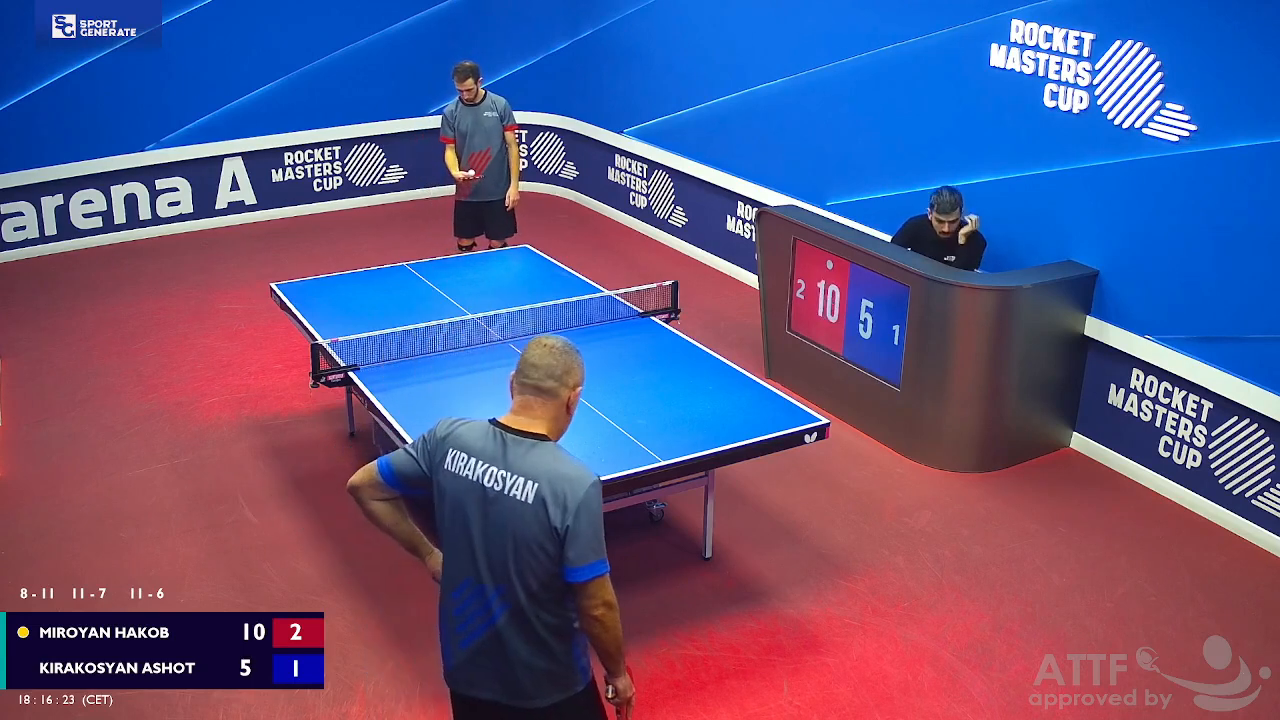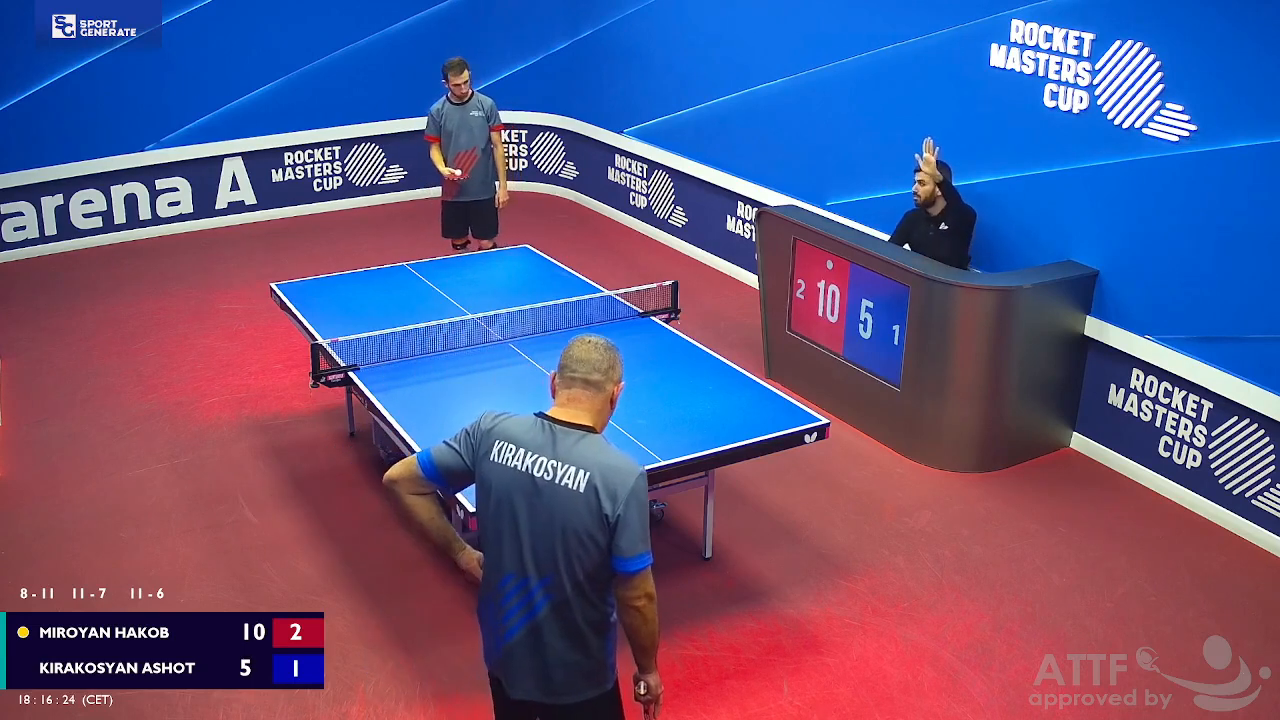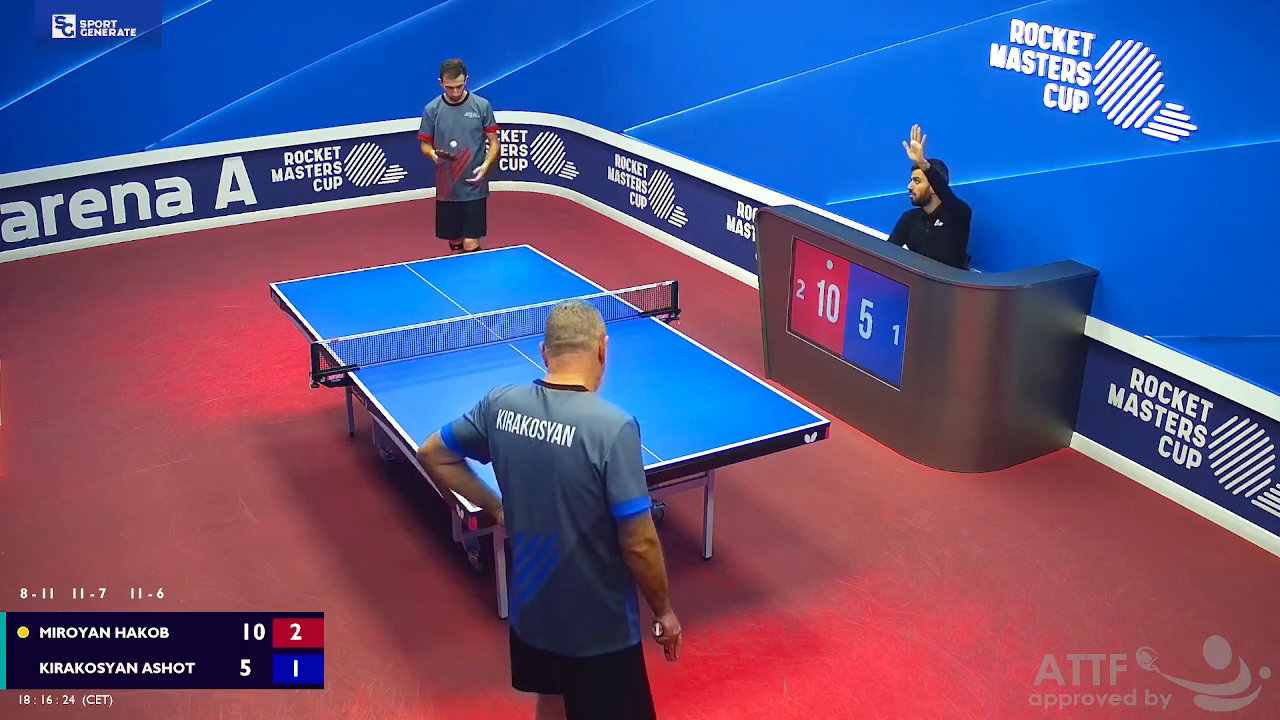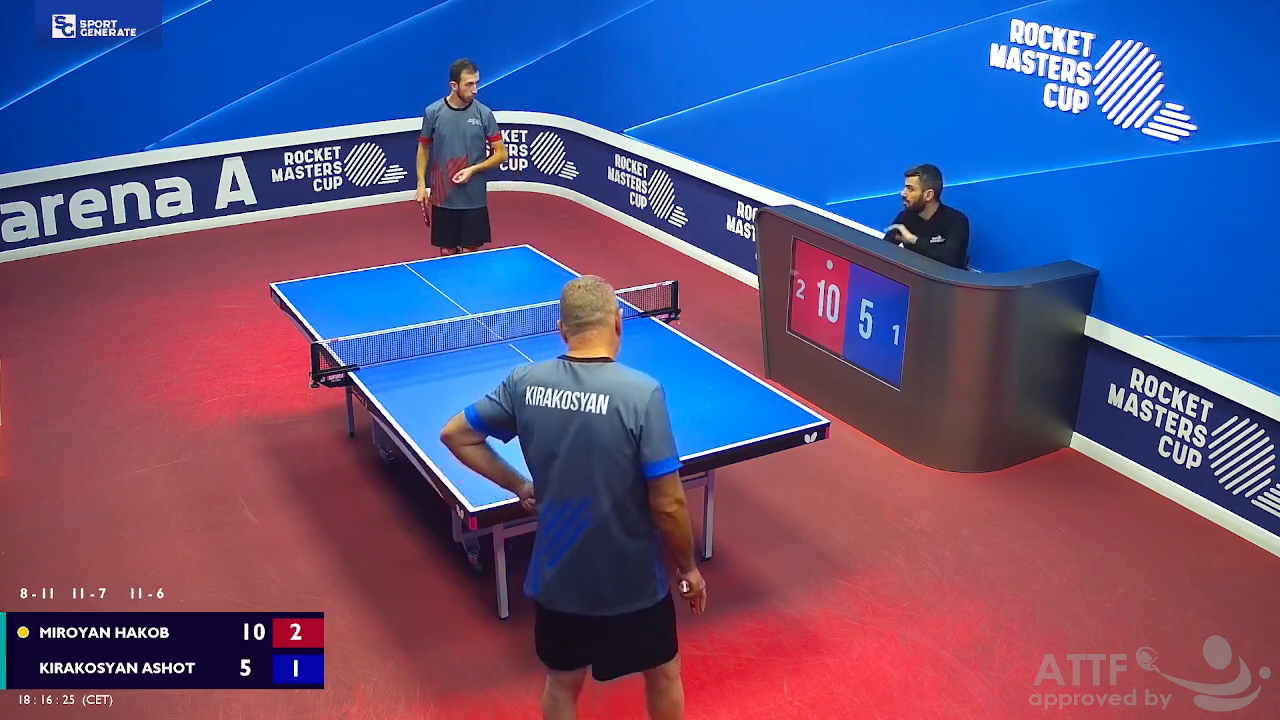
dt=0.5s
person 1, frame 1
left shoulder: (449, 438)
right shoulder: (575, 484)
left elbow: (363, 486)
right elbow: (596, 607)
left wrist: (427, 554)
right wrist: (618, 672)
left hip: (465, 663)
right hip: (548, 682)
person 1, frame 2
left shoulder: (491, 431)
right shoulder: (621, 477)
left elbow: (401, 480)
right elbow: (636, 597)
left wrist: (459, 551)
right wrist: (647, 668)
left hip: (503, 645)
right hip: (577, 668)
person 1, frame 3
left shoulder: (500, 403)
right shoulder: (613, 427)
left elbow: (432, 454)
right elbow: (639, 543)
right wrist: (663, 610)
left hip: (529, 607)
right hip: (599, 623)
person 1, frame 4
left shoulder: (525, 382)
right shoulder: (642, 394)
left elbow: (455, 435)
right elbow: (668, 503)
right wrist: (688, 567)
left hip: (556, 576)
right hip: (632, 581)
left knee: (562, 683)
right knee: (662, 673)
person 2, frame 1
left shoulder: (500, 105)
right shoulder: (450, 112)
left elbow: (512, 146)
right elbow: (450, 149)
left wrist: (514, 185)
right wrist: (455, 172)
left hip: (497, 191)
right hip: (466, 193)
left knee: (497, 245)
right knee: (465, 245)
person 2, frame 2
left shoulder: (486, 105)
right shoulder: (437, 111)
left elbow: (498, 146)
right elbow: (434, 147)
left wrist: (503, 185)
right wrist: (443, 169)
left hip: (483, 191)
right hip: (453, 192)
left knee: (487, 244)
right knee: (458, 244)
person 2, frame 3
left shoulder: (482, 106)
right shoulder: (432, 110)
left elbow: (494, 142)
right elbow: (425, 144)
left wrist: (485, 166)
right wrist: (433, 155)
left hip: (474, 190)
right hip: (446, 191)
left knee: (471, 245)
right knee: (455, 245)
person 2, frame 4
left shoulder: (484, 114)
right shoulder: (433, 112)
left elbow: (501, 154)
right elbow: (424, 148)
left wrist: (472, 170)
right wrist: (421, 183)
left hip: (473, 200)
right hip: (443, 199)
left knee: (470, 253)
right knee: (447, 252)
